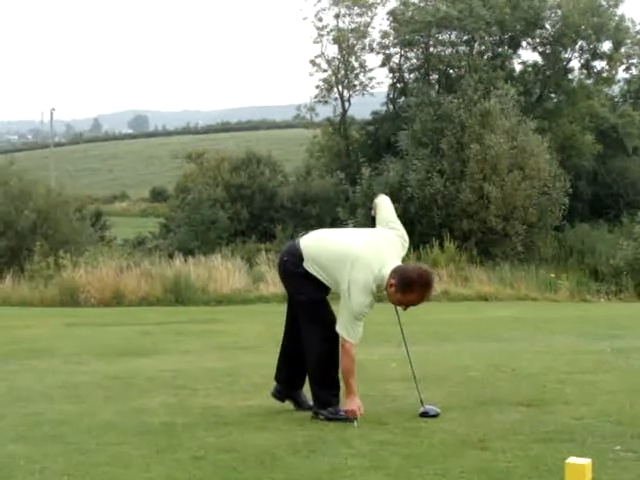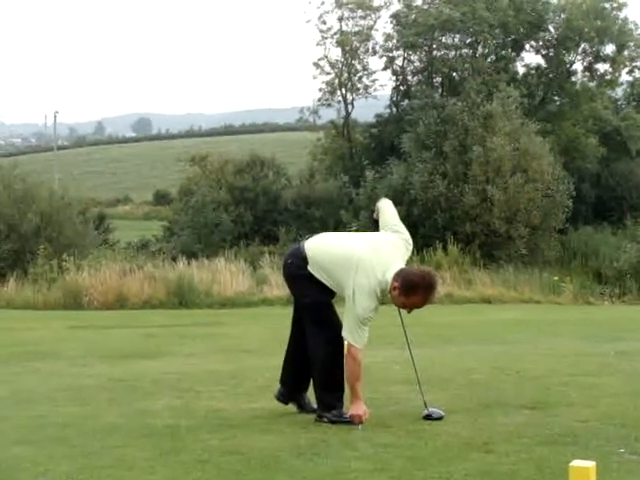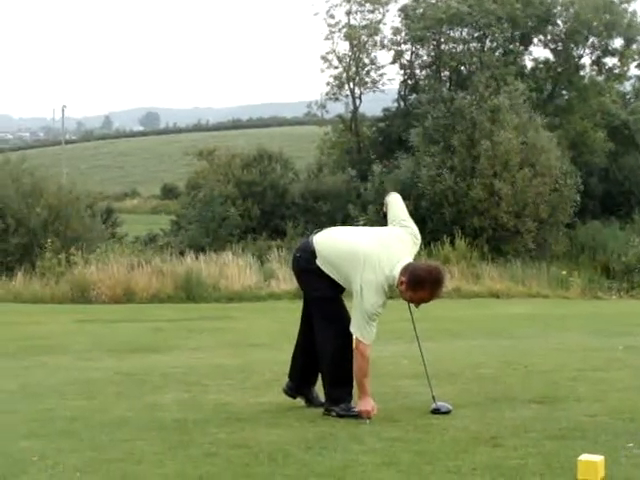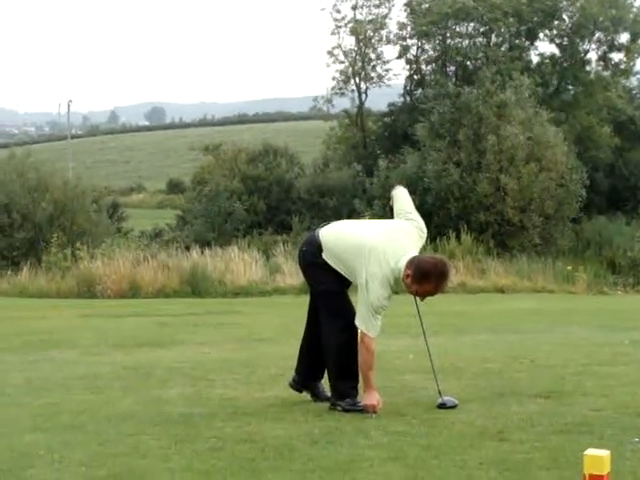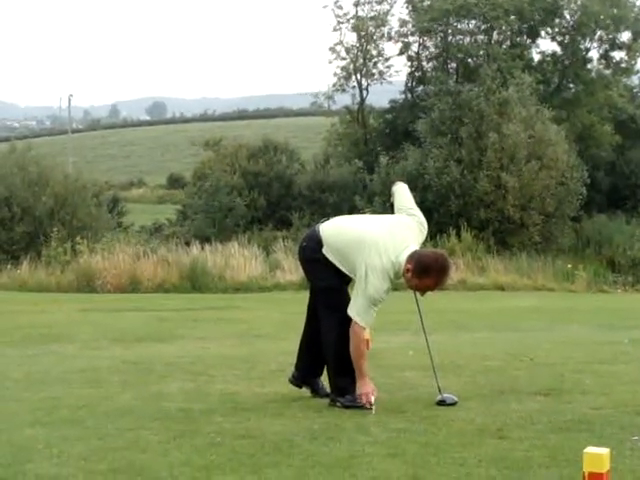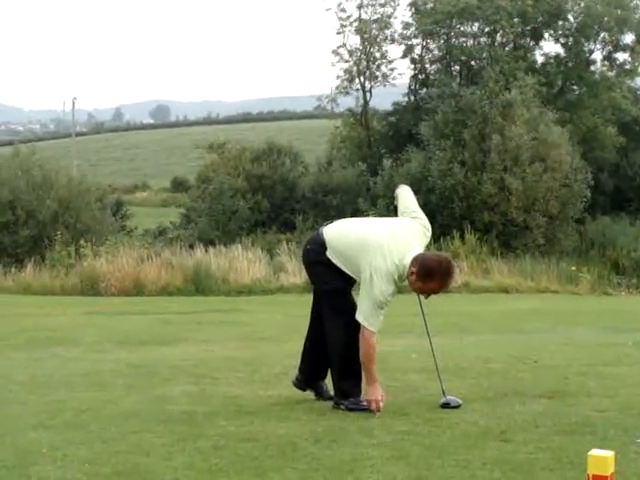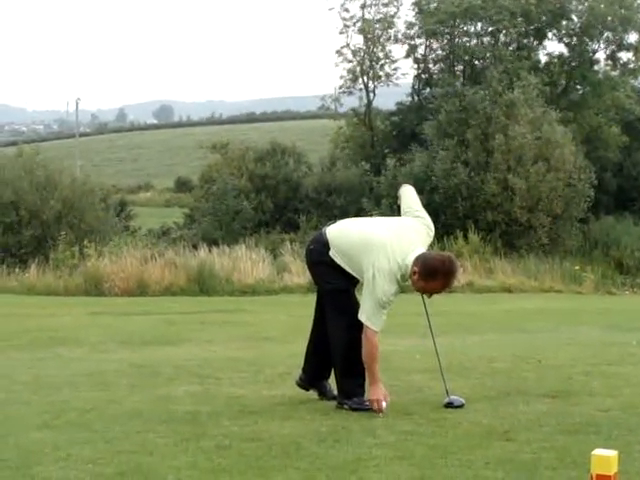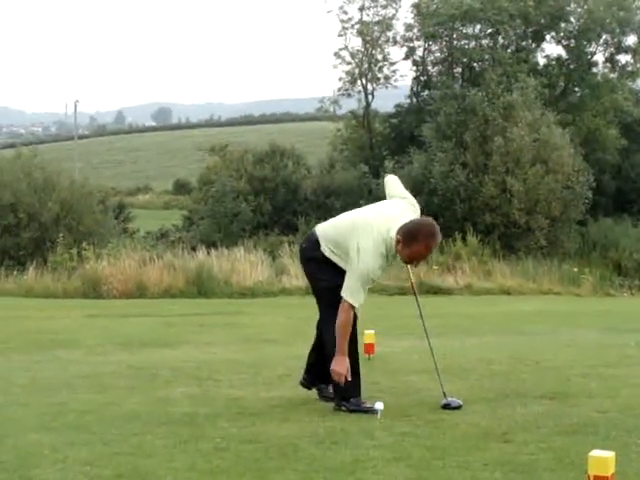
dt=0.4s
person 1, frame 1
left shoulder: (399, 240)
right shoulder: (362, 288)
left elbow: (381, 200)
right elbow: (347, 345)
right wrist: (351, 396)
left hip: (308, 254)
right hip: (296, 265)
left knee: (303, 326)
right knee: (324, 332)
left ankle: (287, 385)
right ankle: (325, 404)
person 1, frame 2
left shoulder: (403, 243)
right shoulder: (366, 293)
left elbow: (383, 204)
right elbow: (353, 350)
right wrist: (357, 401)
left hip: (314, 258)
right hip: (301, 267)
left knee: (308, 328)
right knee: (329, 335)
left ankle: (291, 389)
right ankle: (329, 407)
person 1, frame 3
left shoulder: (411, 238)
right shoulder: (374, 288)
left elbow: (392, 197)
right elbow: (362, 345)
right wrist: (364, 397)
left hip: (325, 252)
right hip: (310, 262)
left knee: (317, 323)
right knee: (337, 329)
left ankle: (299, 383)
right ankle: (337, 400)
person 1, frame 4
left shoulder: (417, 231)
right shoulder: (379, 281)
left elbow: (398, 192)
right elbow: (366, 338)
right wrist: (370, 390)
left hip: (331, 247)
right hip: (316, 255)
left knee: (324, 317)
right knee: (342, 323)
left ankle: (306, 377)
right ankle: (343, 395)
person 1, frame 5
left shoulder: (417, 226)
right shoulder: (378, 276)
left elbow: (399, 187)
right elbow: (357, 328)
right wrist: (363, 380)
left hip: (331, 243)
right hip: (317, 251)
left knee: (323, 312)
right knee: (340, 319)
left ankle: (305, 373)
right ankle: (343, 391)
person 1, frame 6
left shoulder: (422, 229)
right shoulder: (383, 278)
left elbow: (402, 190)
right elbow: (366, 333)
right wrist: (373, 385)
left hip: (336, 246)
right hip: (321, 254)
left knee: (327, 316)
right knee: (345, 321)
left ankle: (309, 376)
right ankle: (347, 394)
person 1, frame 7
left shoulder: (424, 228)
right shoulder: (386, 278)
left elbow: (406, 190)
right elbow: (369, 333)
right wrist: (374, 384)
left hip: (338, 244)
right hip: (323, 254)
left knee: (331, 317)
right knee: (348, 322)
left ankle: (312, 376)
right ankle: (350, 394)
person 1, frame 8
left shoulder: (411, 212)
right shoulder: (371, 256)
left elbow: (390, 179)
right elbow: (348, 306)
right wrist: (340, 356)
left hip: (335, 247)
right hip: (318, 254)
left knee: (331, 316)
right knee: (337, 315)
left ankle: (315, 376)
right ankle: (346, 395)
